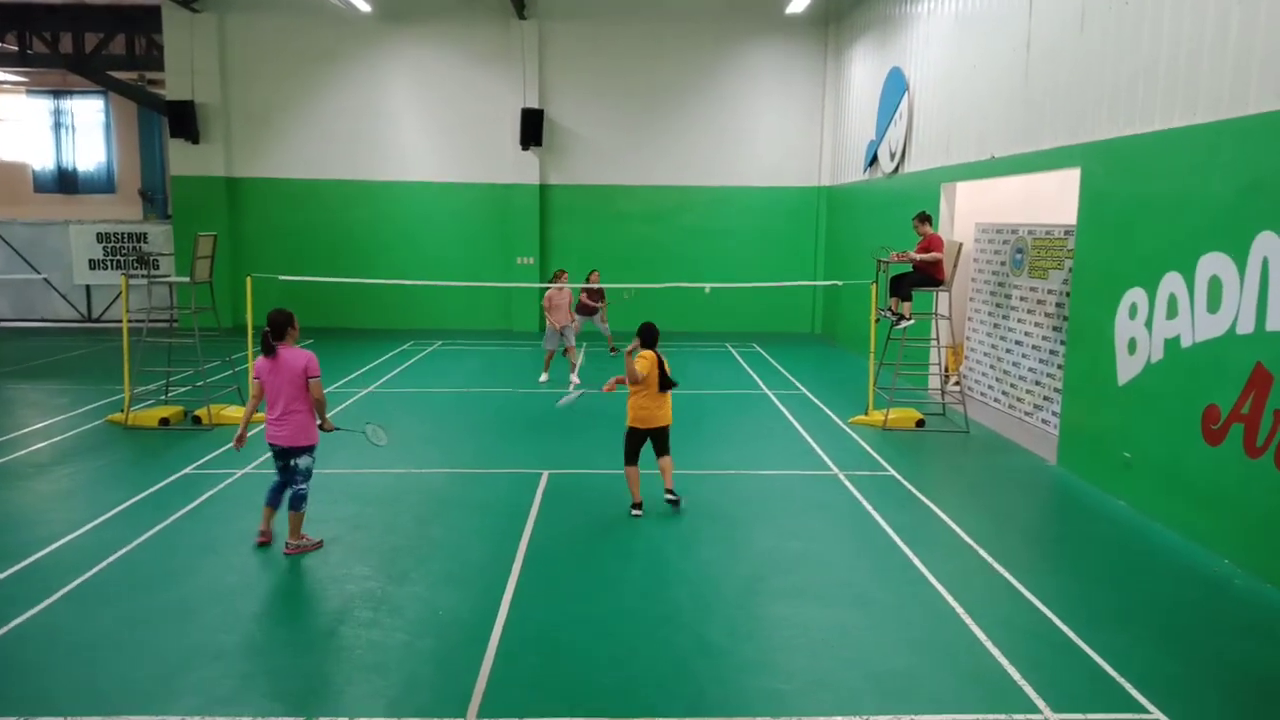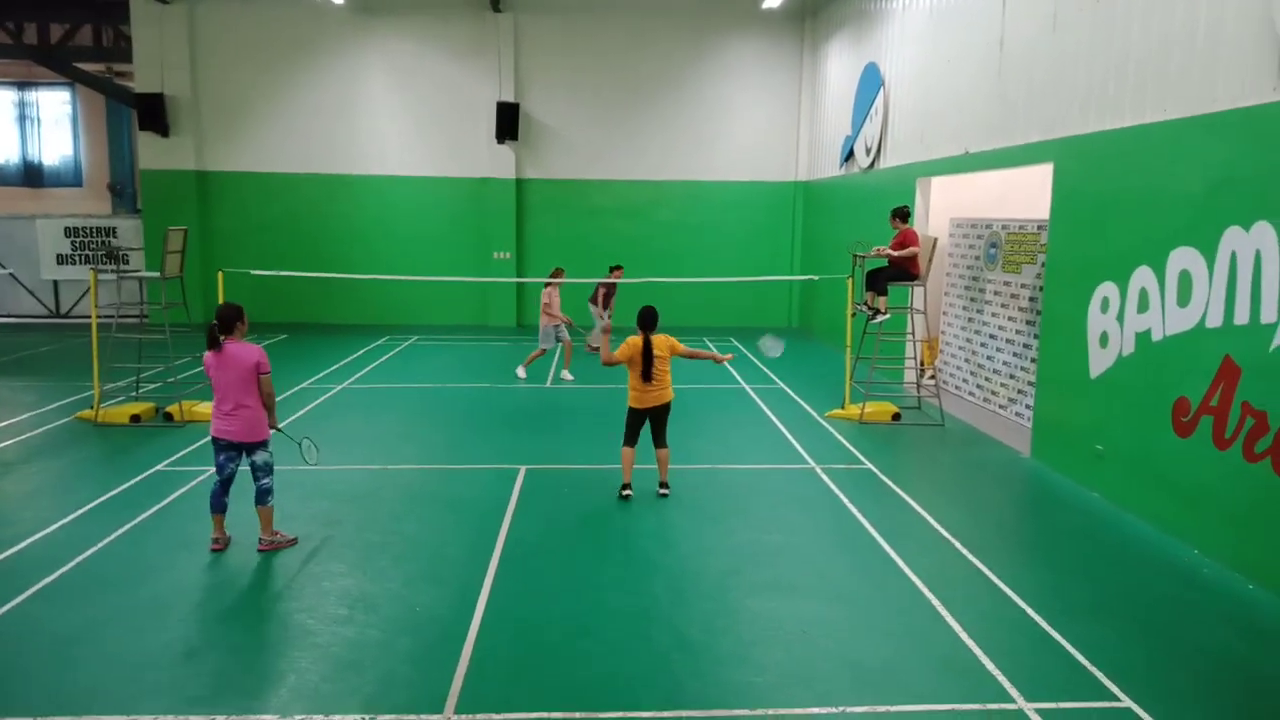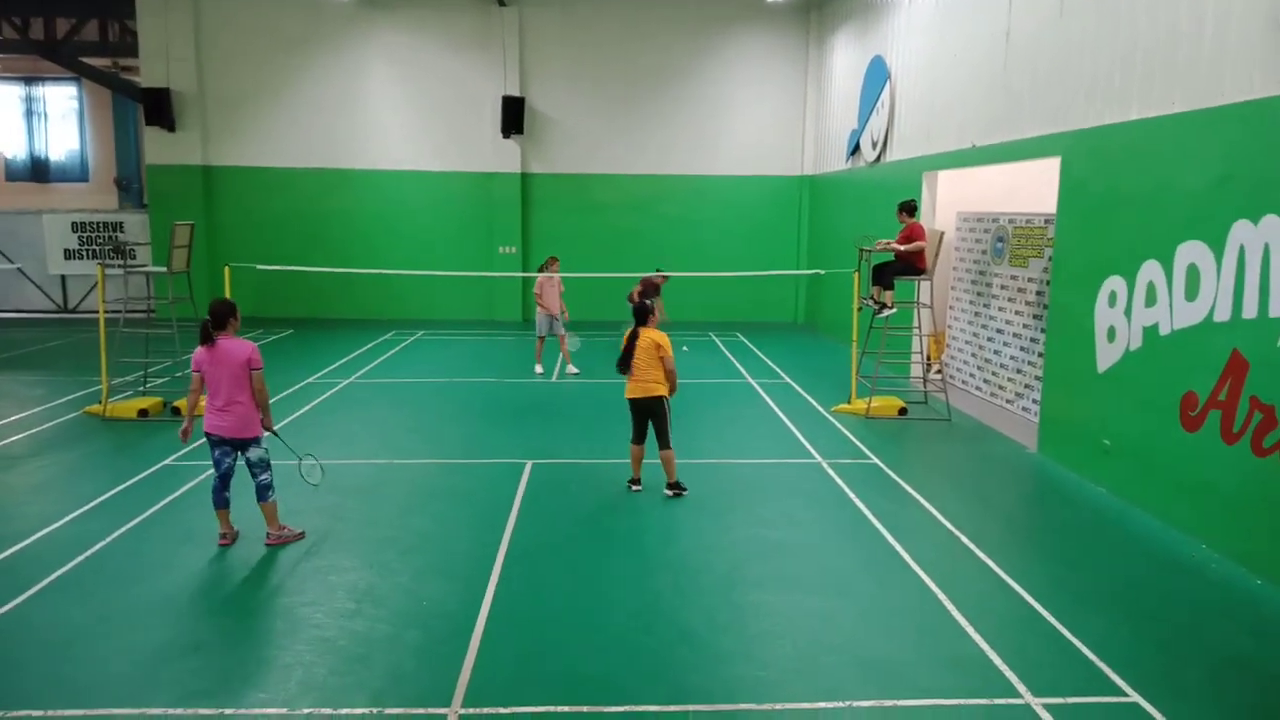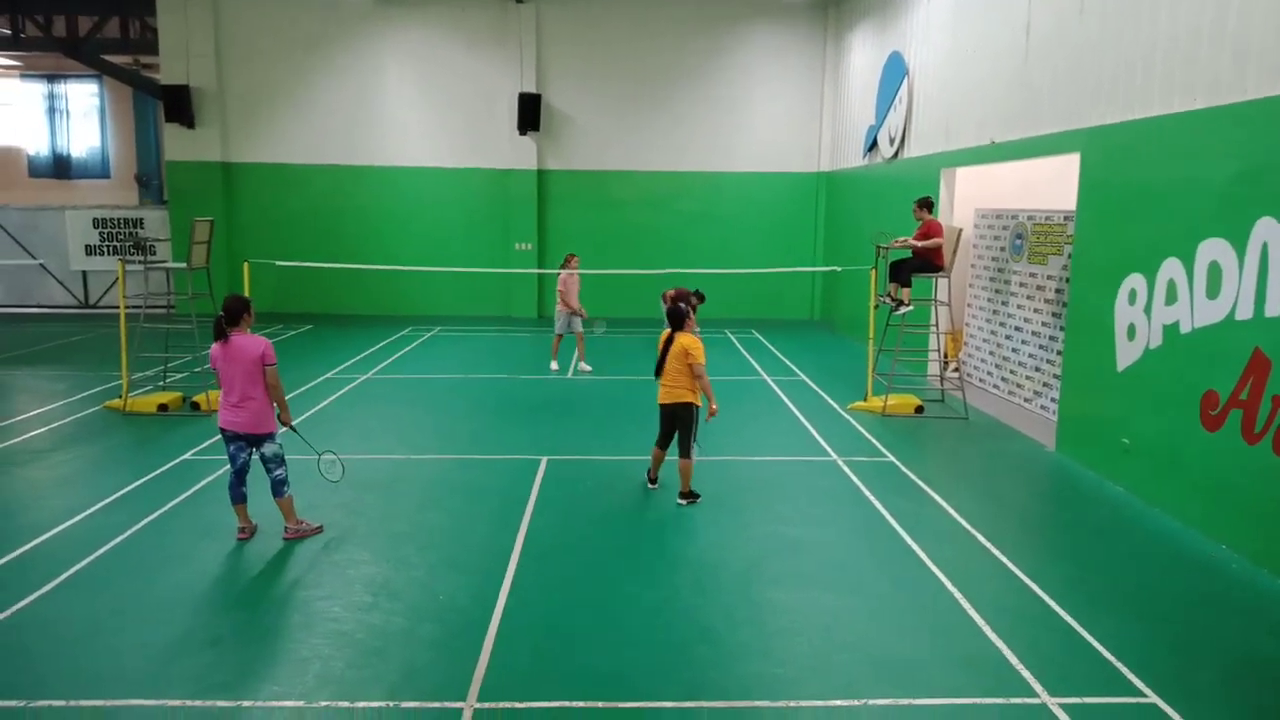
dt=0.5s
person 1, frame 1
left shoulder: (262, 361)
right shoulder: (307, 358)
left elbow: (255, 398)
right elbow: (317, 397)
left wrist: (243, 428)
right wrist: (324, 420)
left hip: (275, 434)
right hip: (302, 435)
left knee: (281, 480)
right knee: (300, 485)
left ankle: (265, 529)
right ankle: (294, 541)
person 1, frame 2
left shoulder: (210, 356)
right shoulder: (256, 353)
right elbow: (267, 393)
right wrist: (271, 417)
left hip: (222, 430)
right hip: (253, 430)
left knee: (222, 481)
right knee: (263, 481)
left ankle: (218, 536)
right ankle: (267, 536)
person 1, frame 3
left shoulder: (201, 353)
right shoulder: (248, 349)
left elbow: (194, 390)
right elbow: (259, 389)
left wrist: (188, 420)
right wrist: (267, 416)
left hip: (215, 427)
right hip: (246, 427)
left knee: (222, 477)
right knee: (262, 476)
left ankle: (226, 531)
right ankle: (274, 531)
person 1, frame 4
left shoulder: (217, 348)
right shoulder: (262, 345)
left elbow: (223, 384)
right elbow: (273, 384)
right wrist: (284, 411)
left hip: (229, 422)
right hip: (260, 422)
left knee: (238, 473)
right knee: (277, 472)
left ankle: (244, 525)
right ankle: (292, 525)
person 2, frame 1
left shoulder: (643, 357)
right shoulder: (658, 358)
left elbow: (636, 379)
left wrist: (628, 356)
right wrist: (616, 380)
left hip: (639, 421)
right hip: (662, 419)
left knee: (631, 461)
right knee: (664, 454)
left ankle: (637, 504)
right ankle: (669, 490)
person 2, frame 2
left shoulder: (632, 343)
right shoulder: (666, 341)
left elbow: (607, 360)
right elbow: (690, 353)
left wrist: (605, 336)
right wrist: (716, 356)
left hip: (638, 402)
right hip: (663, 400)
left knee: (629, 442)
right knee: (660, 441)
left ankle: (626, 485)
right ankle: (663, 484)
person 2, frame 3
left shoulder: (630, 335)
right shoulder: (659, 337)
right elbow: (670, 368)
right wrist: (673, 387)
left hip: (634, 394)
right hip: (655, 394)
left knee: (637, 437)
right knee: (664, 440)
left ankle: (636, 480)
right ankle: (672, 484)
person 2, frame 4
left shoulder: (666, 336)
right shoulder: (692, 342)
right elbow: (700, 375)
right wrist: (712, 402)
left hip: (665, 399)
right hip: (686, 401)
left knee: (662, 440)
right knee: (686, 448)
left ankle: (652, 477)
right ankle: (685, 493)
